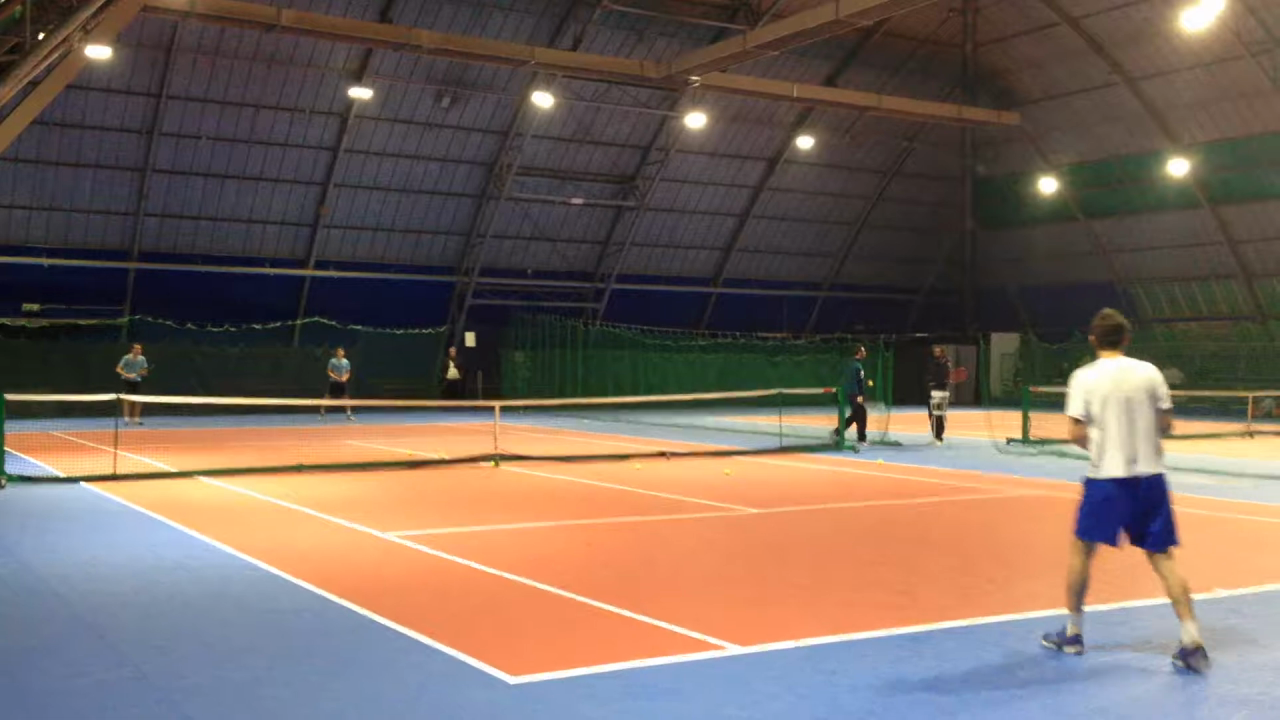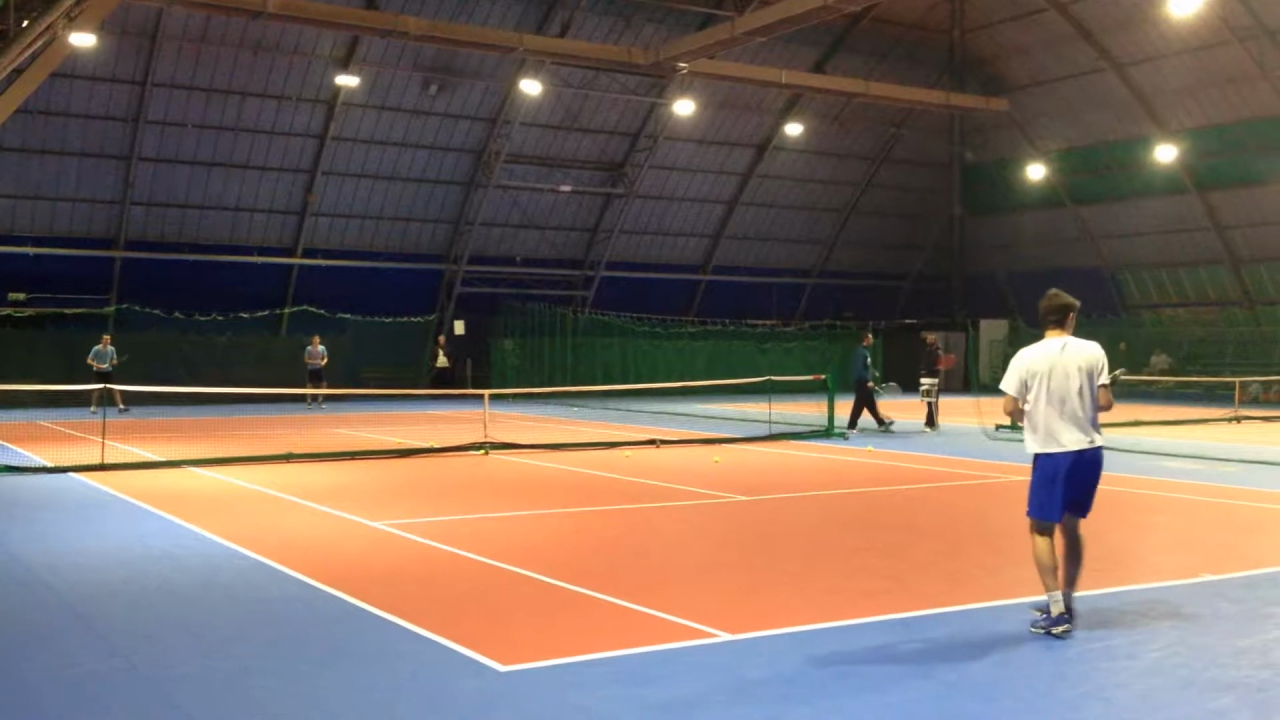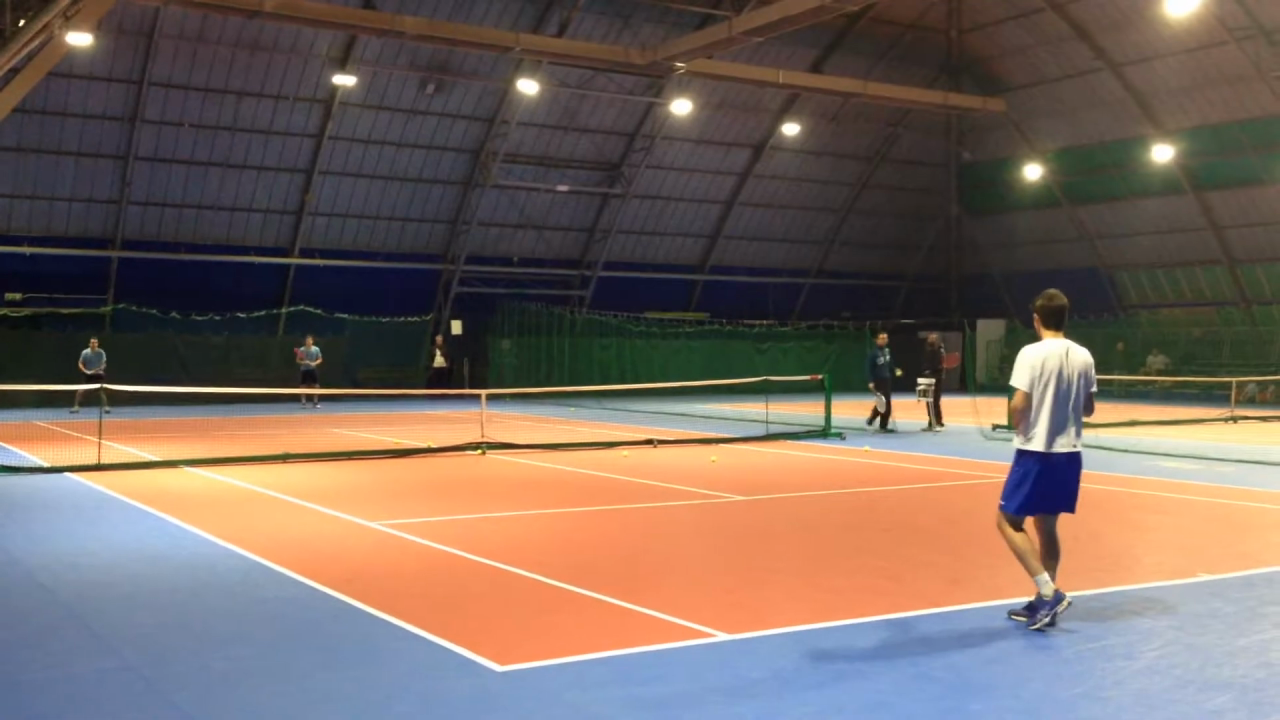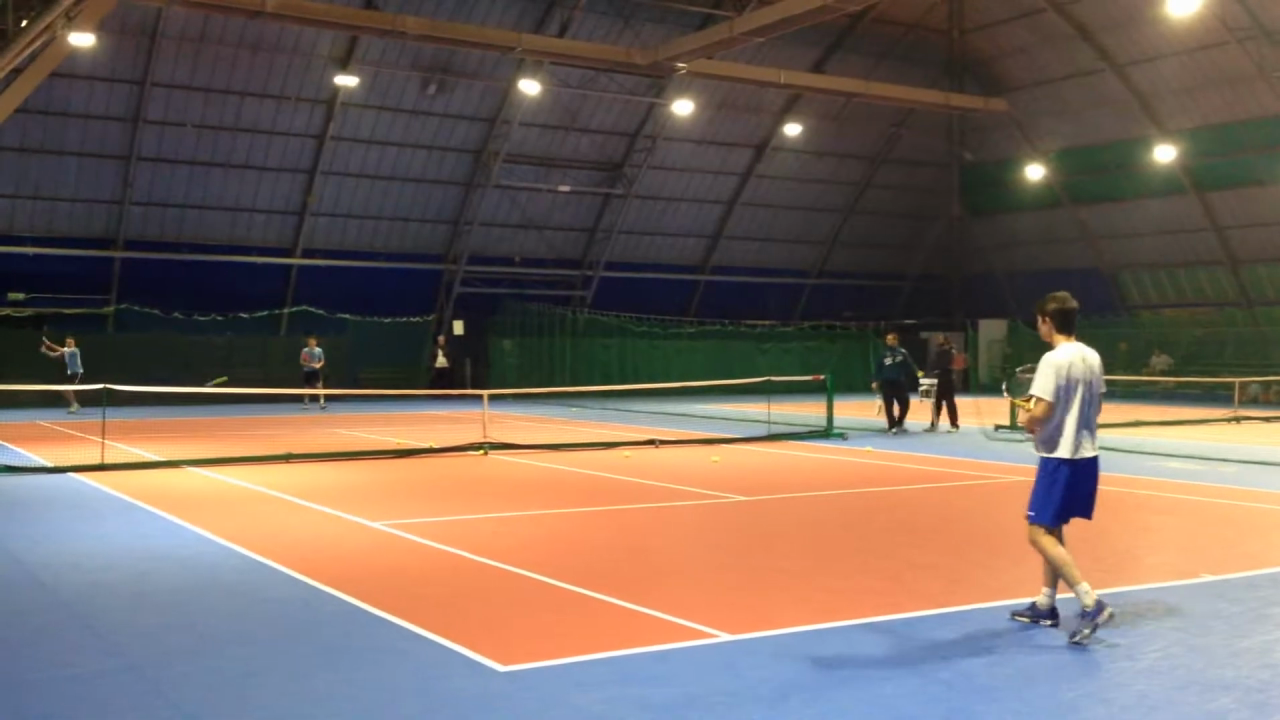
dt=0.4s
person 1, frame 1
left shoulder: (1085, 377)
right shoulder: (1149, 373)
left elbow: (1076, 434)
right elbow: (1165, 425)
left hip: (1108, 479)
right hip: (1149, 478)
left knee: (1081, 550)
right knee: (1163, 559)
left ankle: (1072, 633)
right ankle: (1192, 641)
person 1, frame 2
left shoulder: (1026, 356)
right shoulder: (1092, 351)
left elbow: (1010, 408)
right elbow: (1105, 402)
left hip: (1051, 455)
right hip: (1089, 452)
left knee: (1041, 531)
right knee: (1071, 527)
left ankle: (1057, 613)
right ankle: (1064, 603)
person 1, frame 3
left shoulder: (1032, 353)
right shoulder: (1083, 356)
left elbow: (1019, 405)
right elbow: (1088, 409)
left wrist: (1019, 425)
left hip: (1035, 452)
right hip: (1069, 454)
left knee: (1008, 521)
right knee: (1047, 526)
left ankle: (1049, 592)
right ankle: (1044, 601)
person 1, frame 4
left shoulder: (1054, 359)
right shoulder: (1092, 357)
left elbow: (1041, 413)
left wrist: (1028, 423)
left hip: (1060, 459)
right hip: (1086, 457)
left knee: (1040, 534)
right knee: (1052, 530)
left ankle: (1091, 603)
right ankle: (1046, 606)
